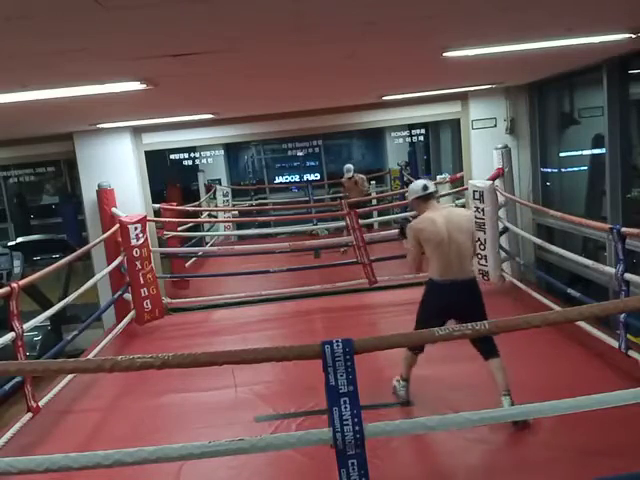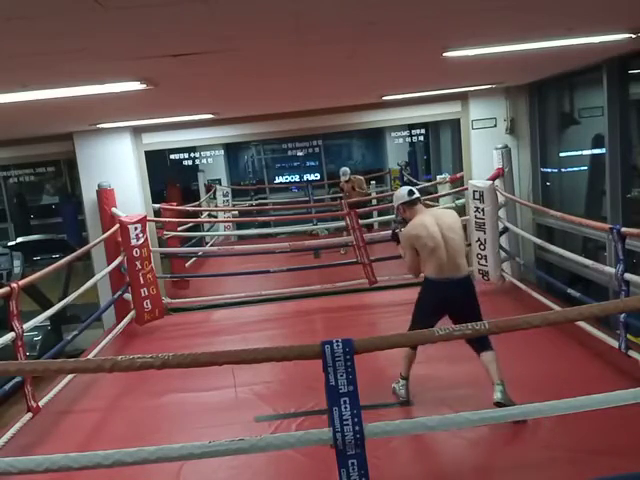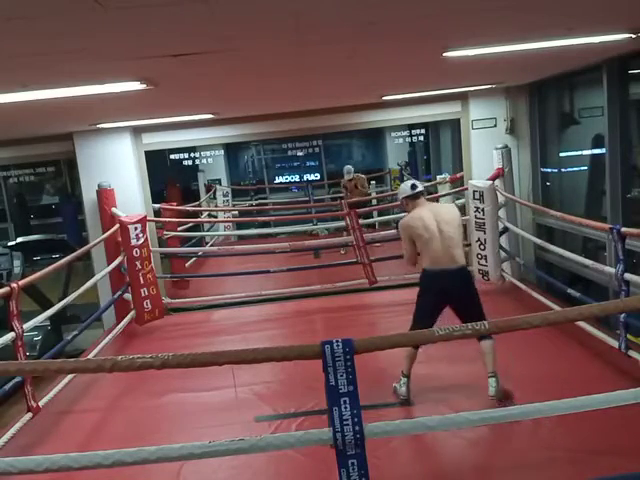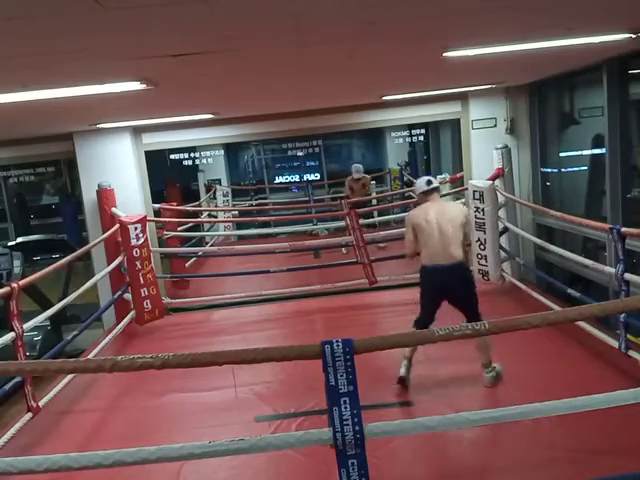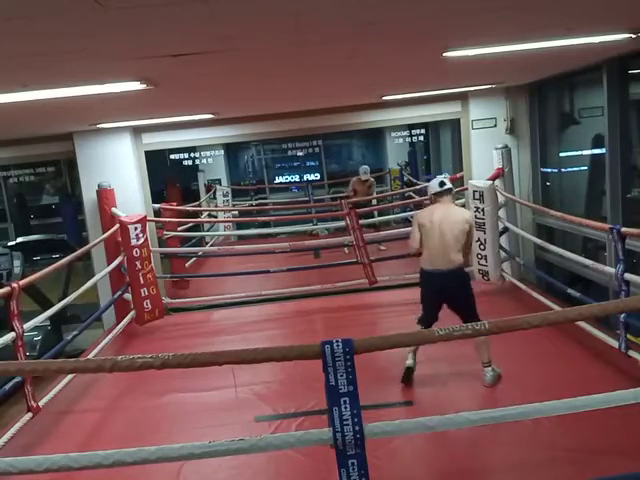
dt=0.1s
person 1, frame 1
left shoulder: (416, 227)
right shoulder: (466, 215)
left elbow: (416, 268)
left wrist: (410, 244)
left hip: (438, 291)
right hip: (468, 288)
right knee: (488, 346)
left ankle: (403, 384)
right ankle: (507, 401)
person 1, frame 2
left shoulder: (409, 231)
right shoulder: (452, 215)
left elbow: (414, 271)
left wrist: (402, 248)
left hip: (434, 288)
right hip: (463, 285)
right knee: (480, 341)
left ankle: (403, 385)
right ankle: (499, 391)
person 1, frame 3
left shoulder: (407, 222)
right shoulder: (452, 209)
left elbow: (410, 260)
left hip: (431, 280)
right hip: (460, 276)
left knee: (418, 331)
left ankle: (404, 384)
right ankle: (493, 382)
person 1, frame 4
left shoulder: (413, 216)
right shoulder: (460, 210)
left elbow: (411, 251)
right elbow: (466, 245)
left hip: (430, 275)
right hip: (457, 271)
left knee: (423, 322)
right knee: (475, 320)
left ankle: (406, 367)
right ankle: (488, 371)
person 1, frame 5
left shoulder: (421, 215)
right shoulder: (466, 216)
left elbow: (414, 248)
right elbow: (467, 251)
left hip: (429, 276)
right hip: (455, 276)
left knee: (426, 320)
right knee: (473, 321)
left ankle: (411, 358)
right ankle: (488, 371)
